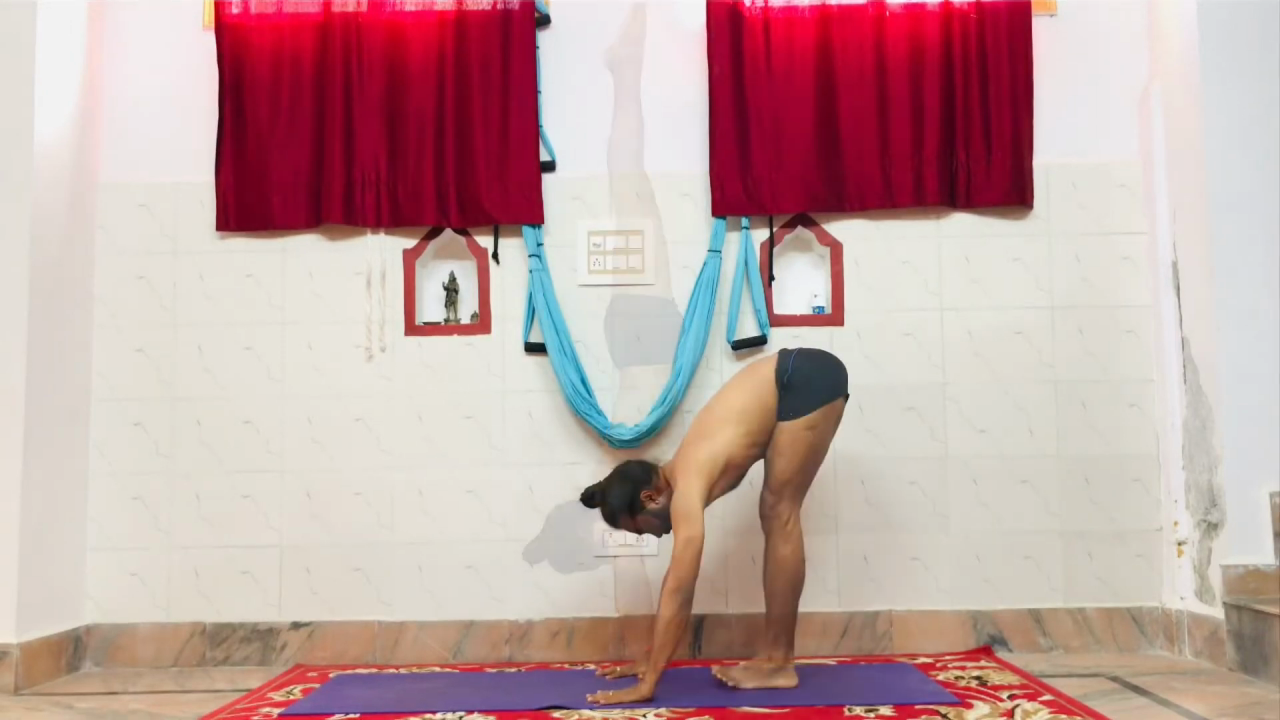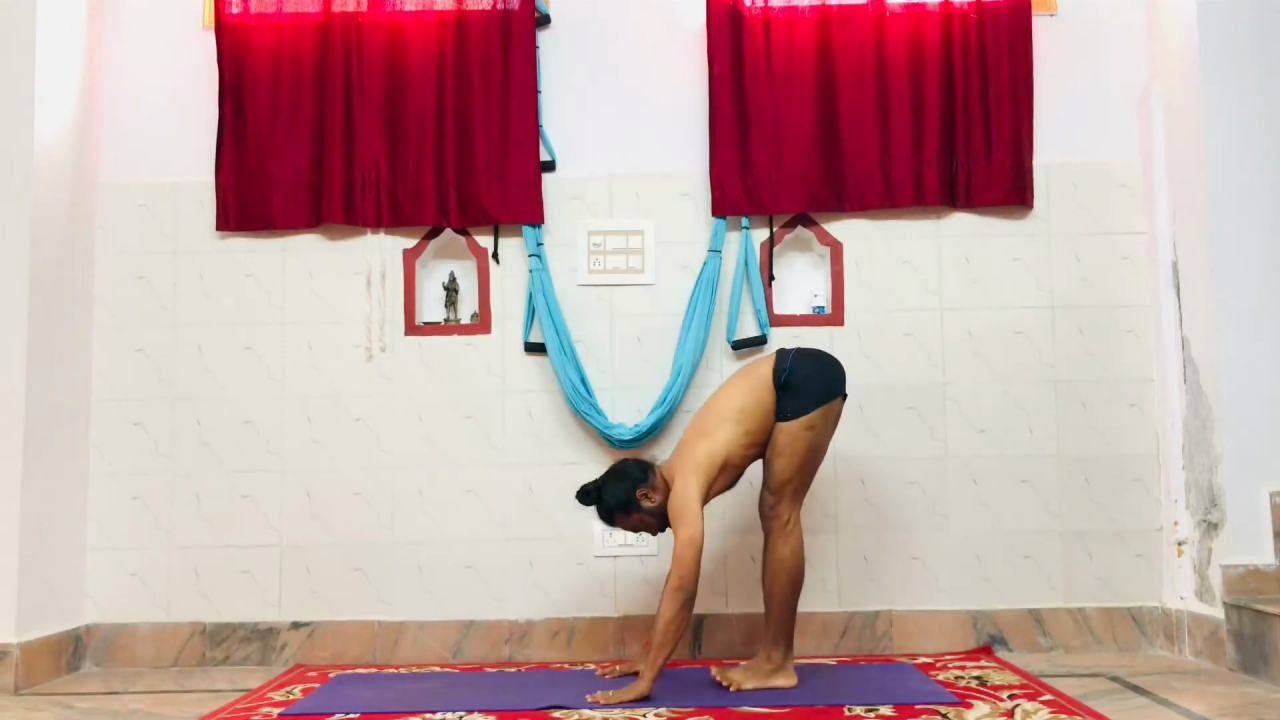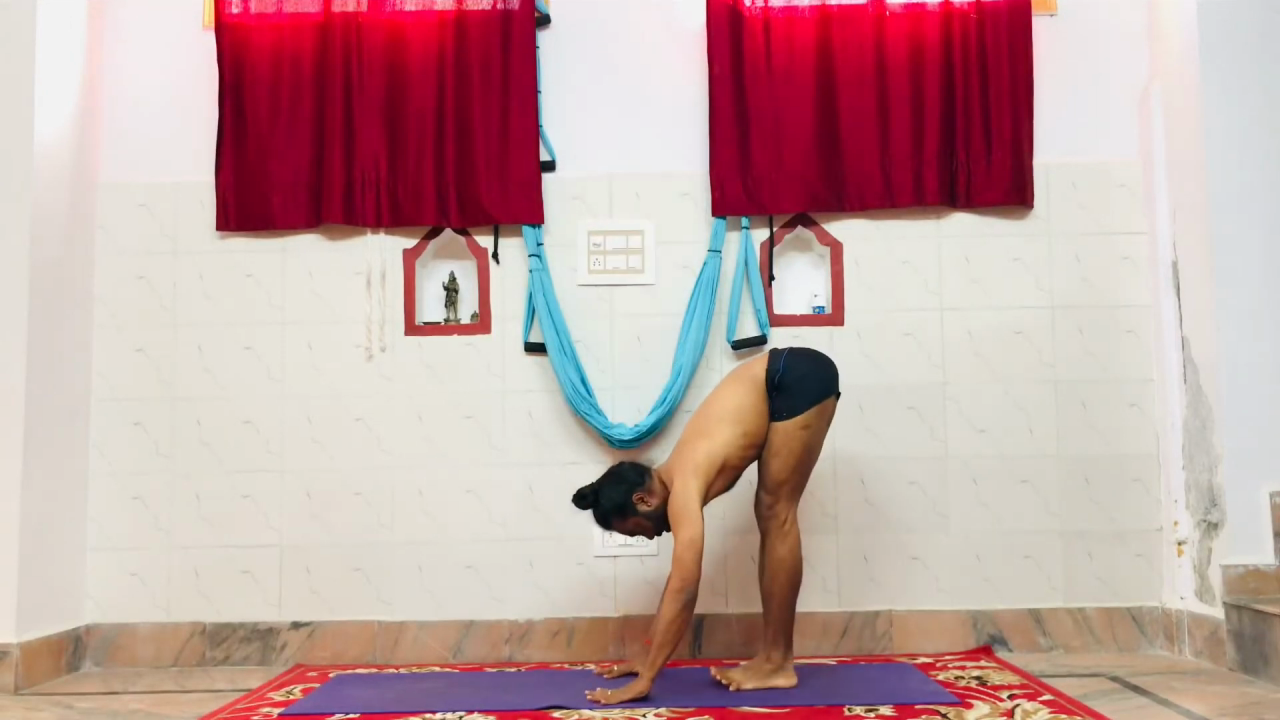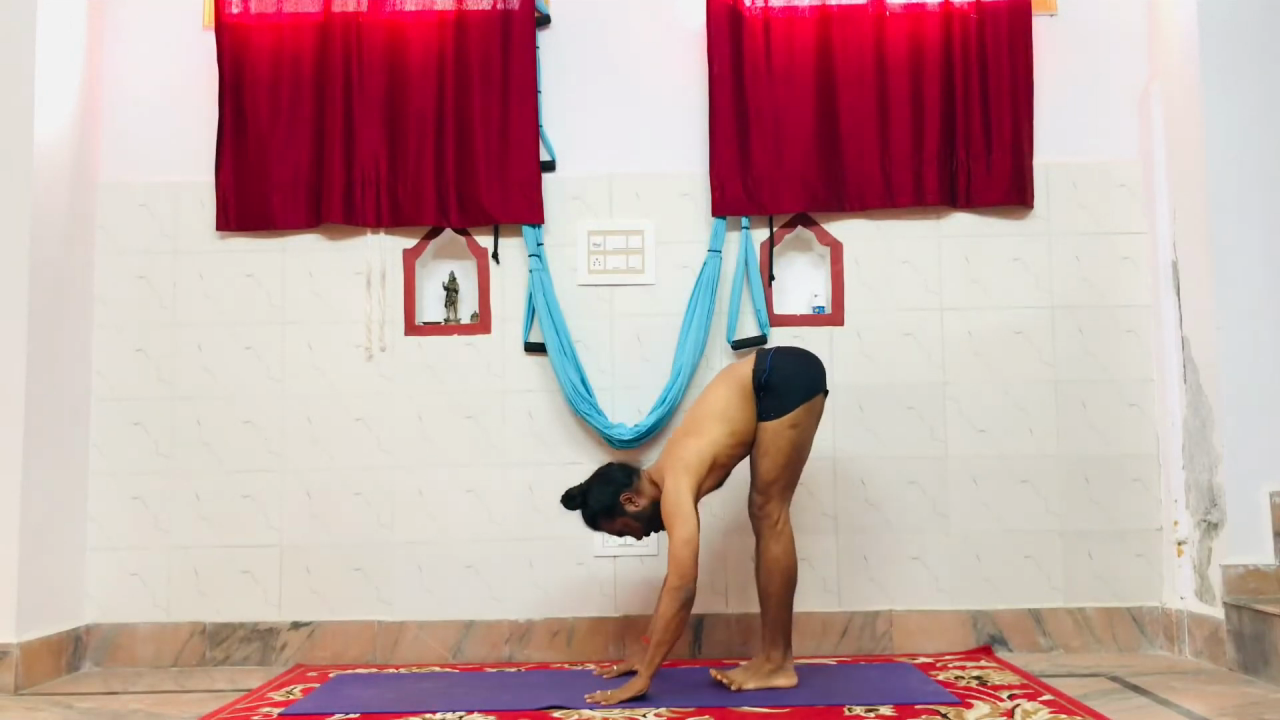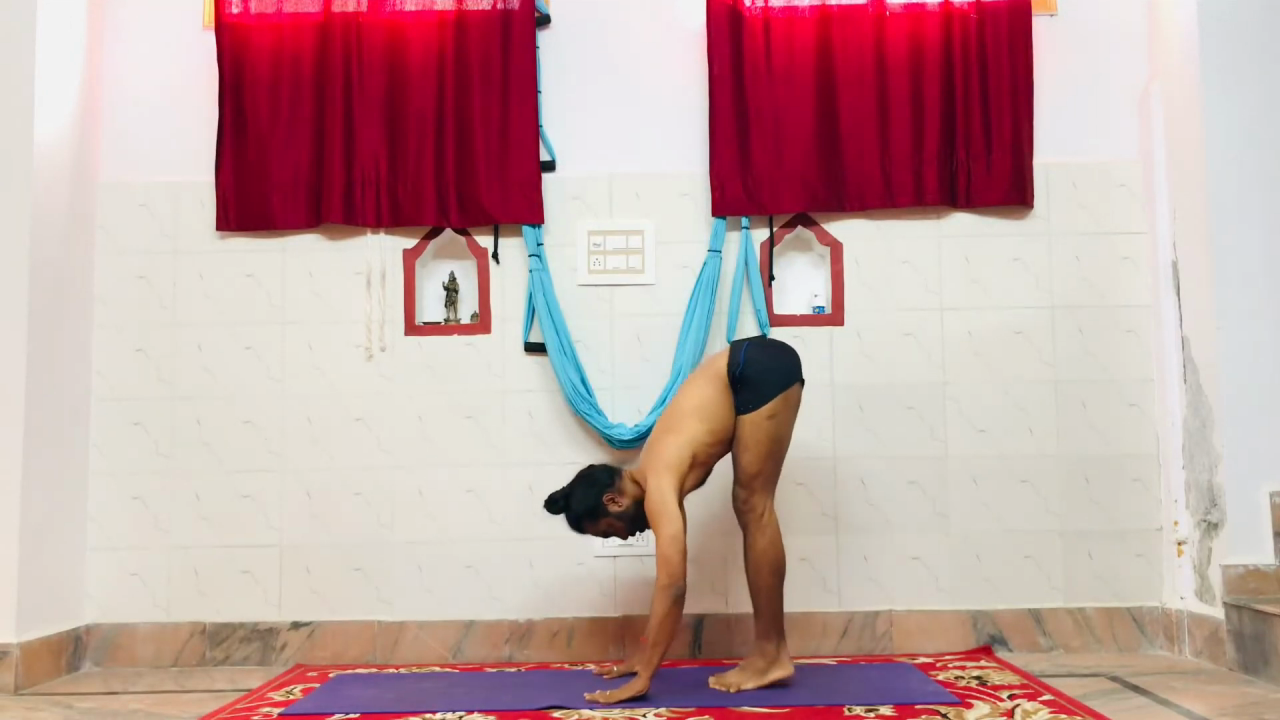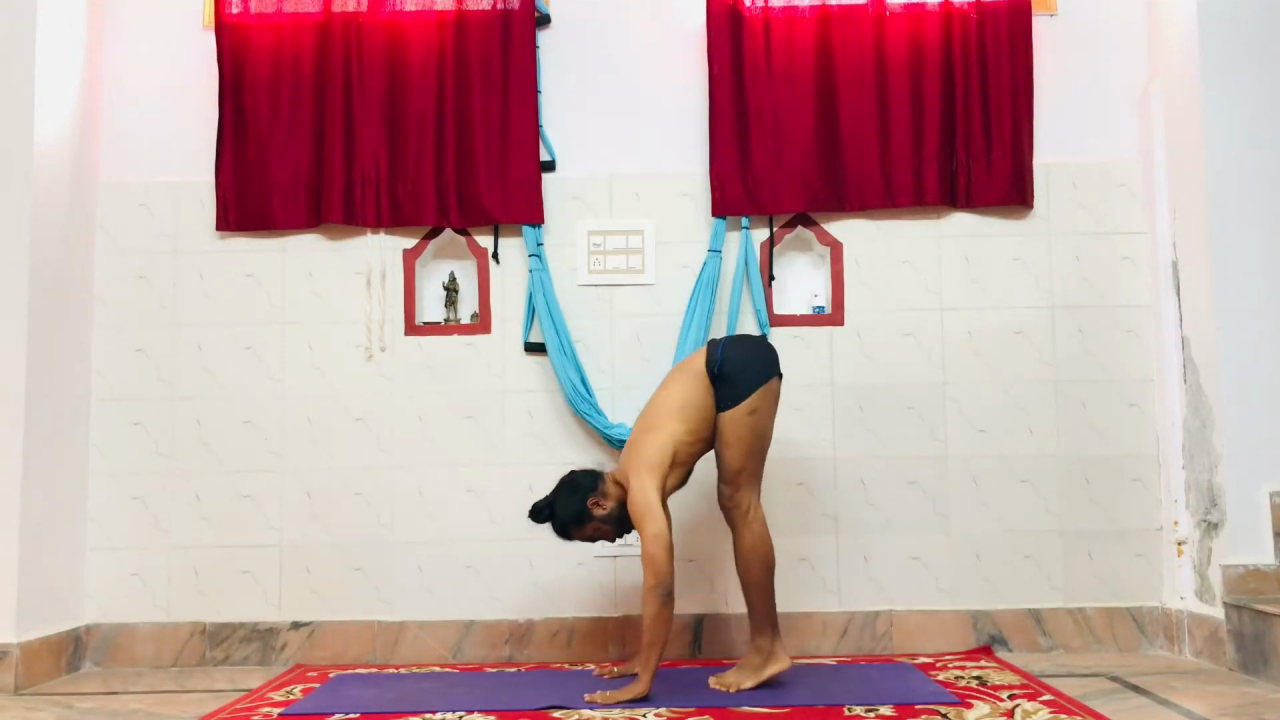
dt=0.4s
person 1, frame 1
left shoulder: (686, 489)
right shoulder: (679, 476)
left elbow: (678, 590)
right elbow: (677, 587)
left wrist: (647, 684)
right wrist: (650, 661)
left hip: (810, 377)
right hip: (790, 380)
left knee: (779, 516)
right knee: (775, 516)
left ankle: (778, 662)
right ankle: (774, 657)
person 1, frame 2
left shoulder: (683, 487)
right shoulder: (678, 476)
left elbow: (681, 588)
right elbow: (680, 583)
left wrist: (645, 681)
right wrist: (650, 659)
left hip: (808, 378)
right hip: (791, 380)
left knee: (779, 517)
right knee: (775, 517)
left ankle: (777, 663)
right ankle: (773, 658)
person 1, frame 3
left shoulder: (682, 490)
right shoulder: (676, 480)
left elbow: (683, 590)
right elbow: (679, 582)
left wrist: (644, 680)
right wrist: (649, 659)
left hip: (801, 377)
right hip: (785, 379)
left knee: (776, 517)
right knee: (771, 516)
left ankle: (777, 663)
right ankle: (773, 658)
person 1, frame 4
left shoulder: (674, 490)
right shoulder: (667, 479)
left elbow: (681, 588)
right elbow: (676, 579)
left wrist: (643, 678)
right wrist: (645, 656)
left hip: (787, 376)
right hip: (773, 379)
left knee: (769, 516)
right knee: (764, 516)
left ankle: (776, 662)
right ankle: (772, 657)
person 1, frame 5
left shoulder: (657, 488)
right shoulder: (651, 478)
left elbow: (671, 587)
right elbow: (668, 584)
left wrist: (642, 679)
right wrist: (645, 656)
left hip: (762, 369)
right hip: (752, 371)
left knee: (753, 511)
right knee: (750, 512)
left ankle: (771, 655)
right ankle: (767, 653)
person 1, frame 6
left shoulder: (639, 489)
right shoulder: (635, 480)
left elbow: (660, 586)
right elbow: (659, 583)
left wrist: (643, 681)
right wrist: (643, 659)
left hip: (740, 365)
right hip: (731, 367)
left knee: (740, 508)
right knee: (736, 507)
left ankle: (767, 649)
right ankle: (764, 648)
